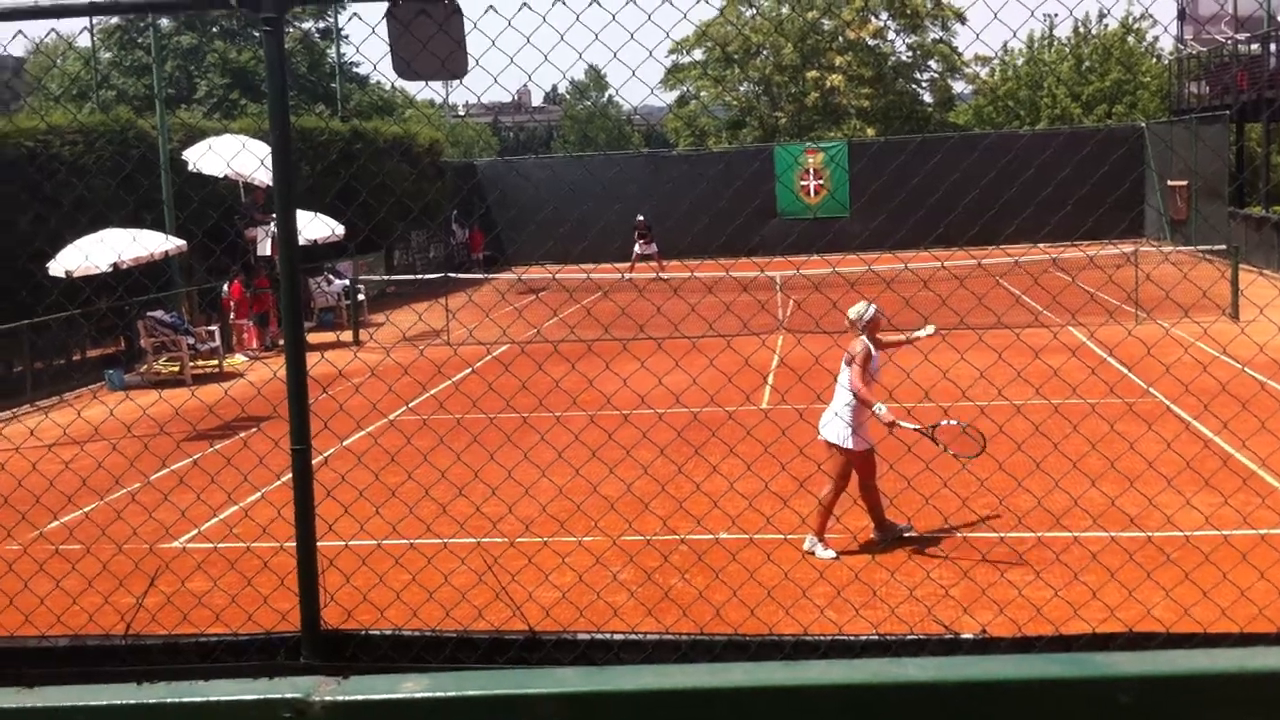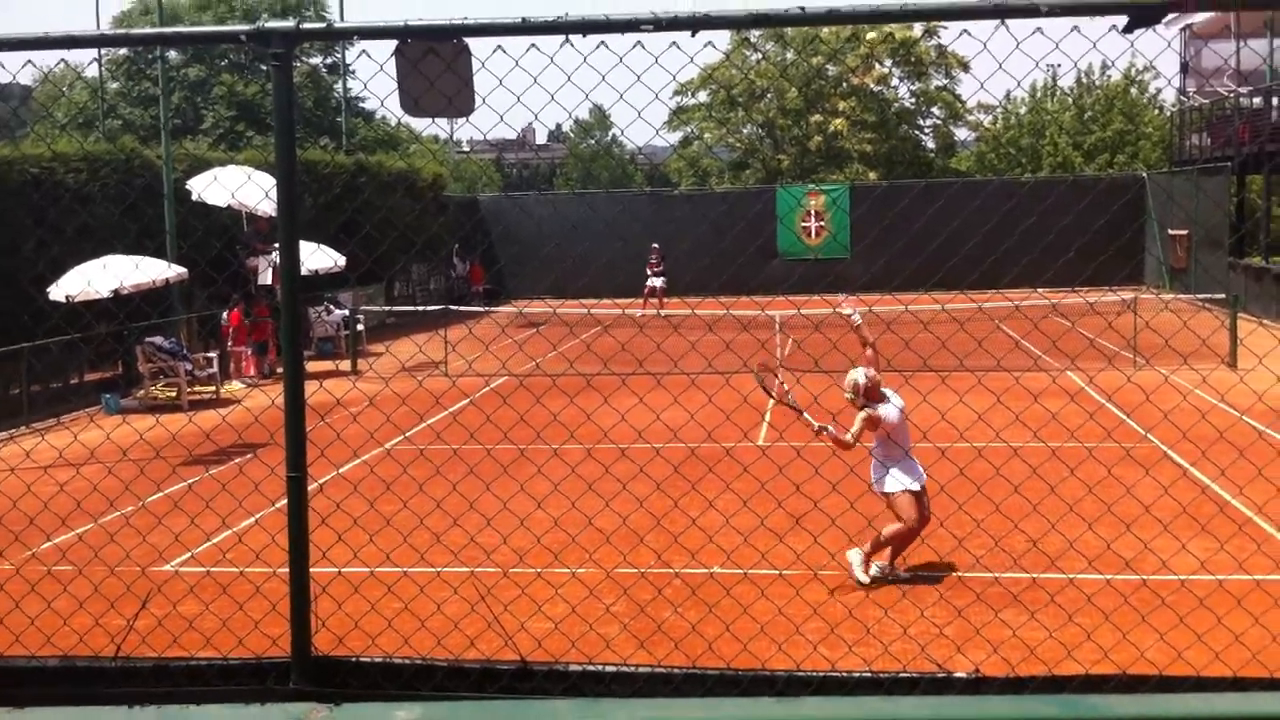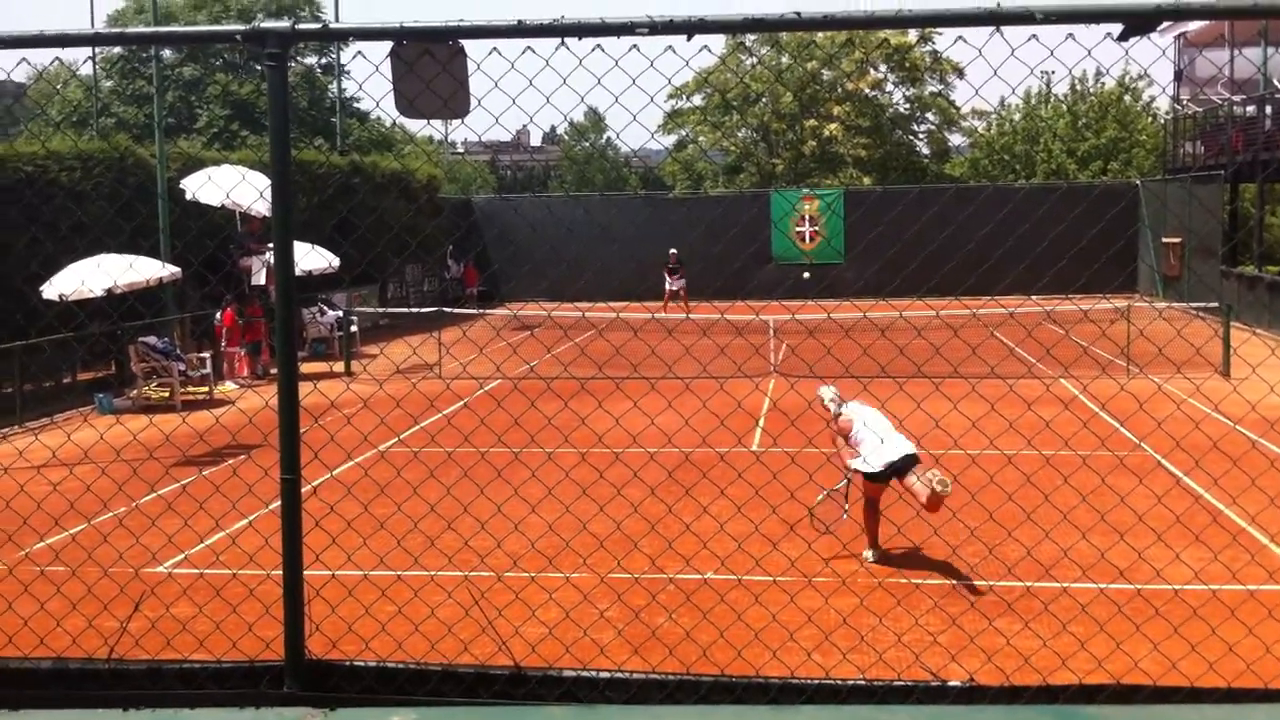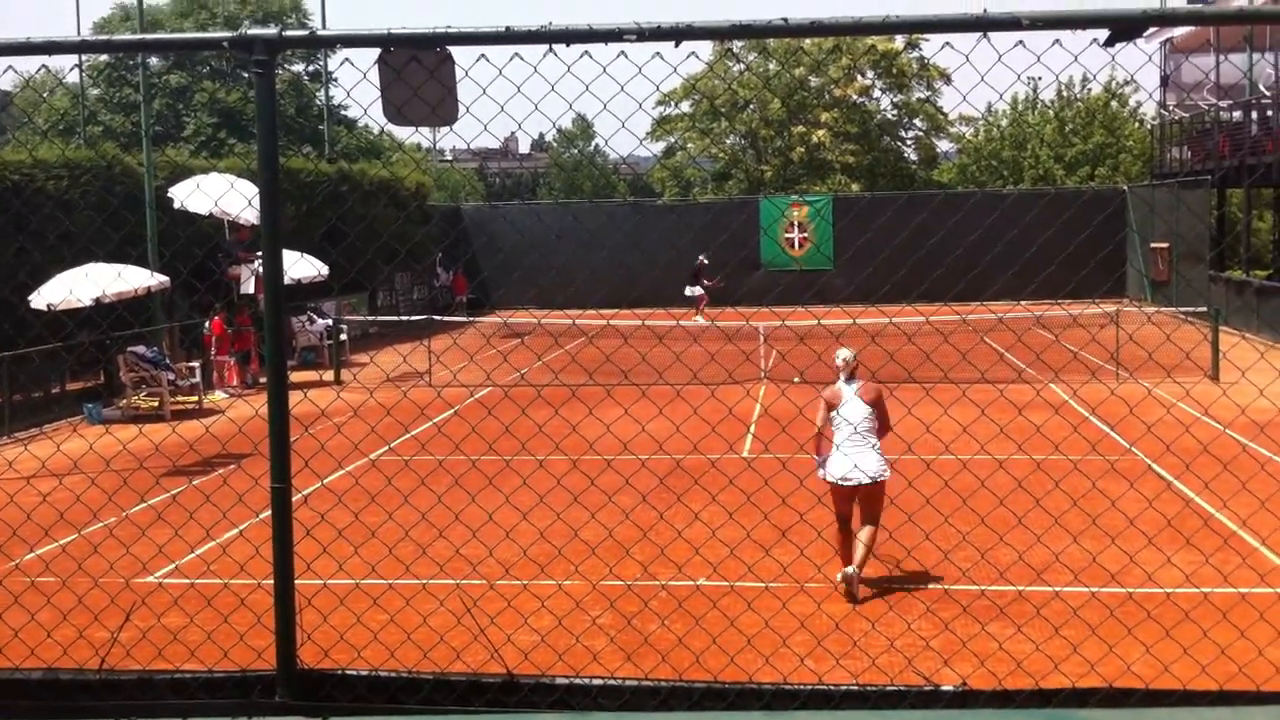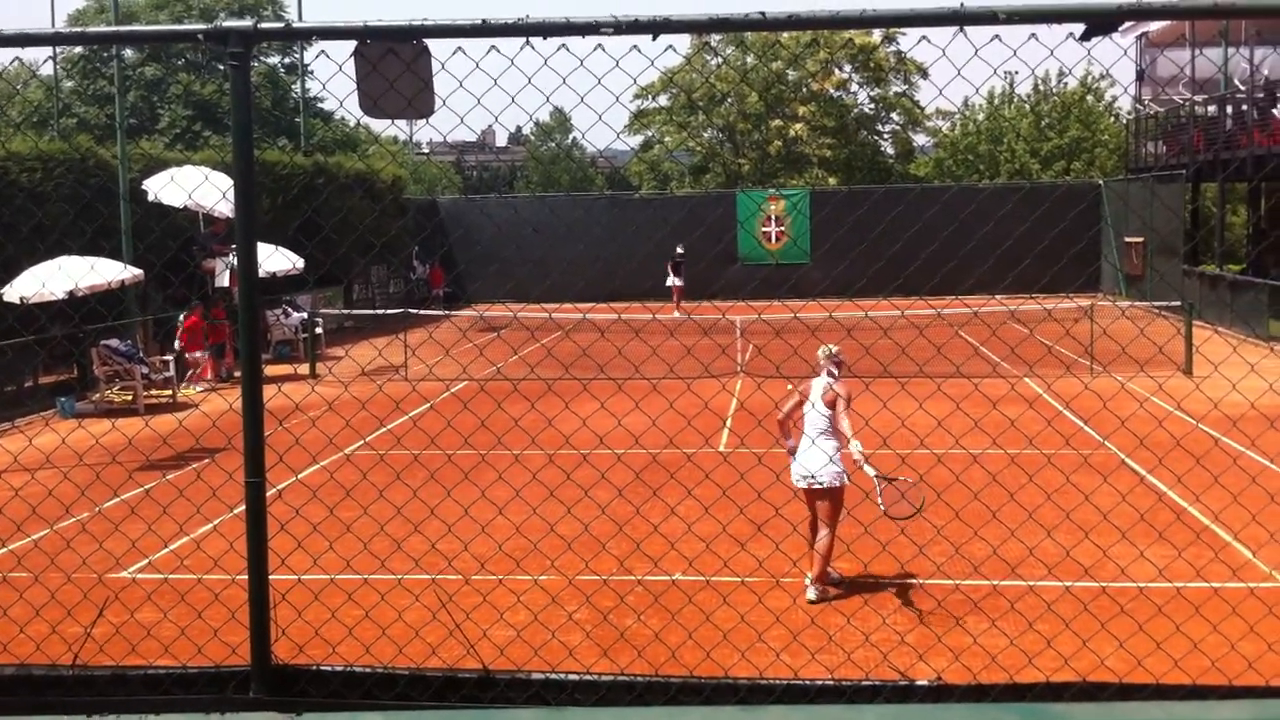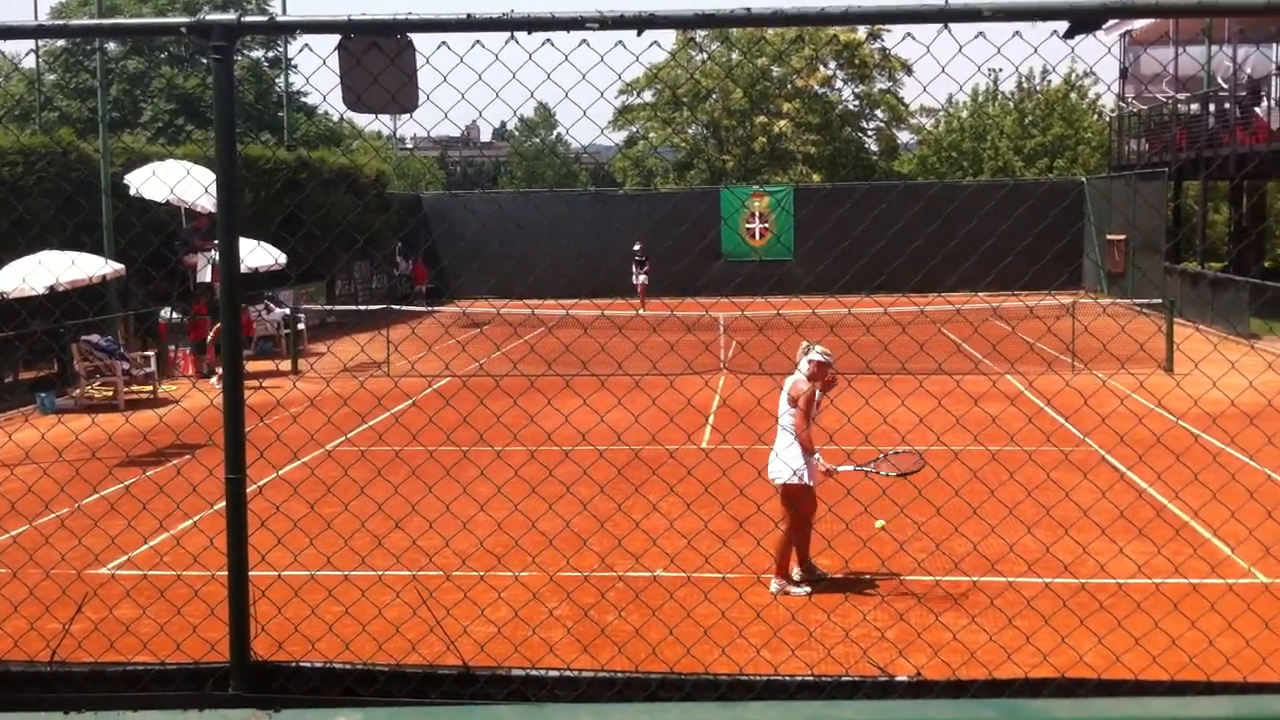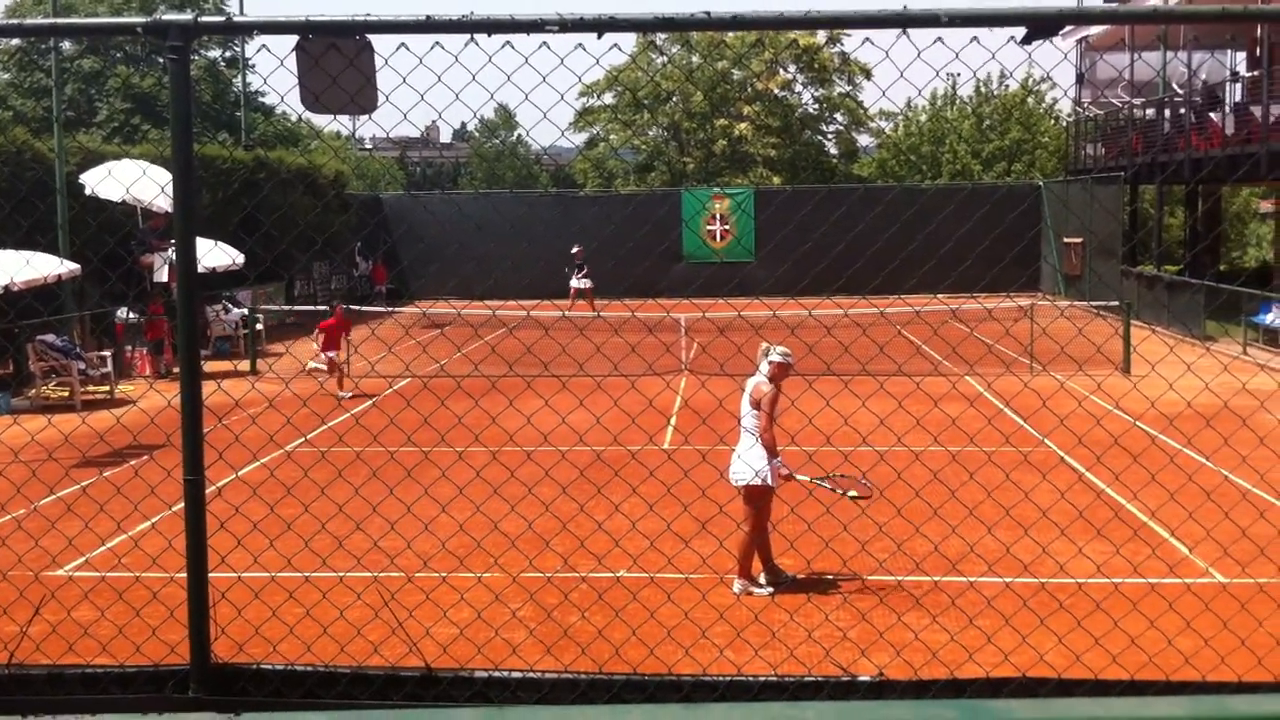
dt=0.7s
person 1, frame 1
left shoulder: (872, 343)
right shoulder: (860, 347)
left elbow: (898, 340)
right elbow: (857, 385)
left wrist: (919, 334)
right wrist: (879, 409)
left hip: (856, 423)
right hip: (843, 424)
left knee: (868, 477)
right knee: (839, 482)
left ankle: (882, 526)
right ankle: (815, 539)
person 1, frame 2
left shoulder: (878, 389)
right shoulder: (869, 415)
left elbow: (870, 346)
right elbow: (848, 441)
left wrist: (855, 318)
right wrist: (830, 432)
left hip: (906, 465)
right hip: (891, 471)
left knee: (921, 518)
right knee: (911, 522)
left ankle: (887, 565)
right ankle: (862, 554)
person 1, frame 3
left shoulder: (837, 426)
right shoulder: (860, 405)
left elbow: (848, 463)
left hip: (876, 461)
right hip: (903, 451)
left knee: (871, 501)
right knee: (931, 503)
left ankle: (872, 550)
right ankle: (934, 484)
person 1, frame 4
left shoulder: (829, 394)
right shoulder: (874, 391)
left elbow: (819, 430)
right elbow: (885, 428)
left wrist: (820, 458)
left hip: (839, 465)
right hip: (870, 464)
left knee: (843, 522)
right knee: (869, 523)
left ankle: (848, 570)
right ankle: (853, 570)
person 1, frame 5
left shoulder: (807, 388)
right shoulder: (841, 389)
left elbow: (782, 417)
right elbow: (842, 420)
left wrist: (789, 442)
right wrist: (854, 446)
left hip: (804, 461)
right hip: (826, 464)
left knee: (817, 520)
right knee: (827, 527)
left ankle: (817, 572)
right ankle: (816, 586)
person 1, frame 6
left shoulder: (793, 381)
right shoulder: (805, 387)
right elbow: (801, 430)
left wrist: (822, 390)
right wrist: (817, 460)
left hip: (788, 458)
right hip: (793, 463)
left knee: (806, 514)
right knee: (792, 522)
left ankle: (804, 568)
right ankle: (780, 580)
person 1, frame 7
left shoulder: (753, 382)
right shoulder: (768, 389)
right elbow: (765, 432)
right wrist: (778, 464)
left hip: (751, 460)
right hip: (756, 463)
left knee: (761, 521)
right knee: (753, 524)
left ankle: (770, 571)
right ankle: (743, 580)
